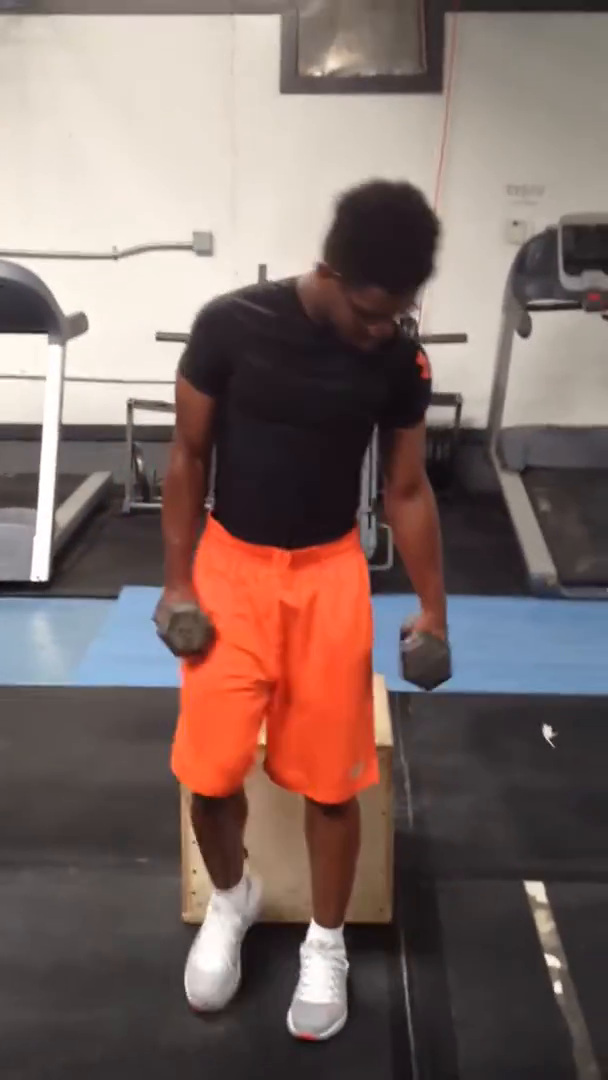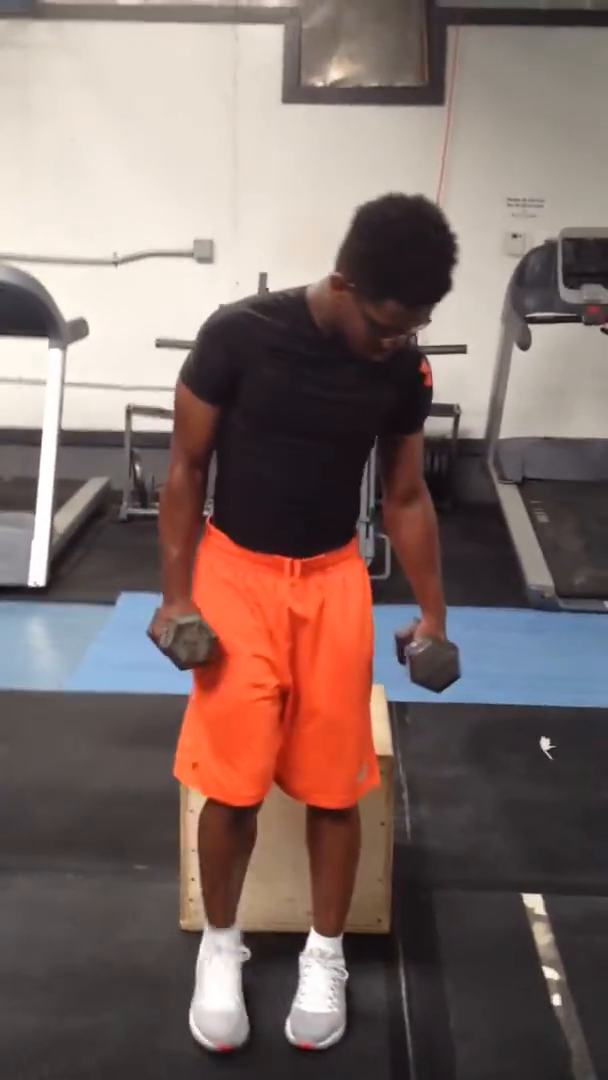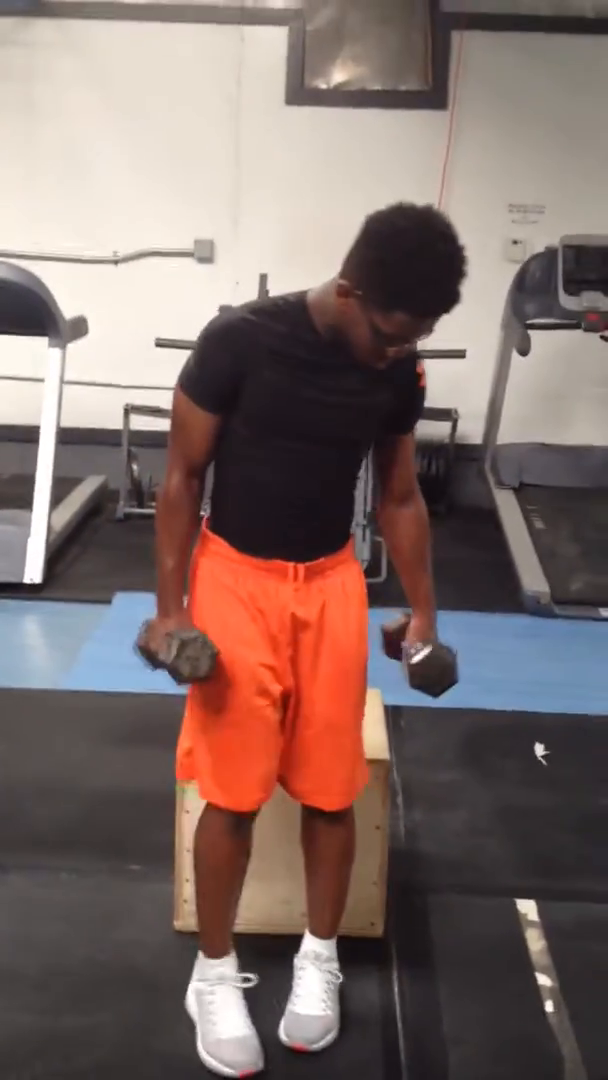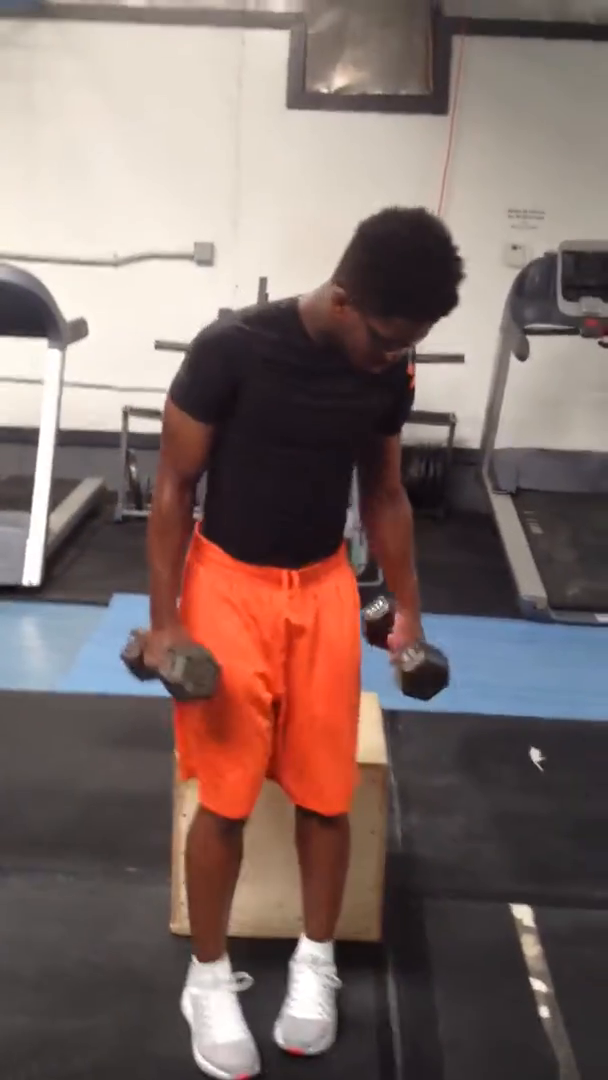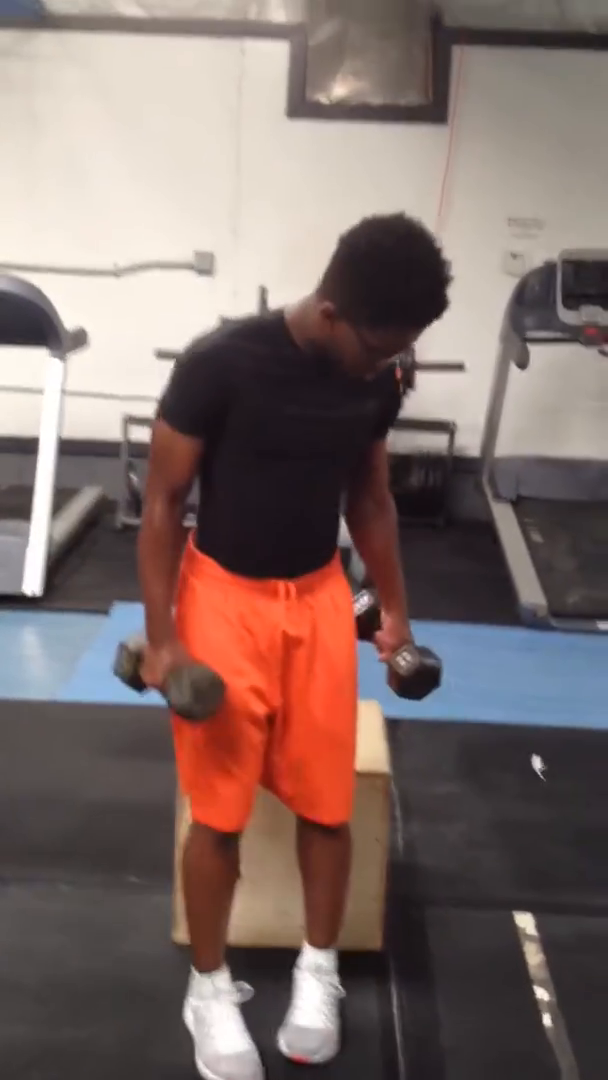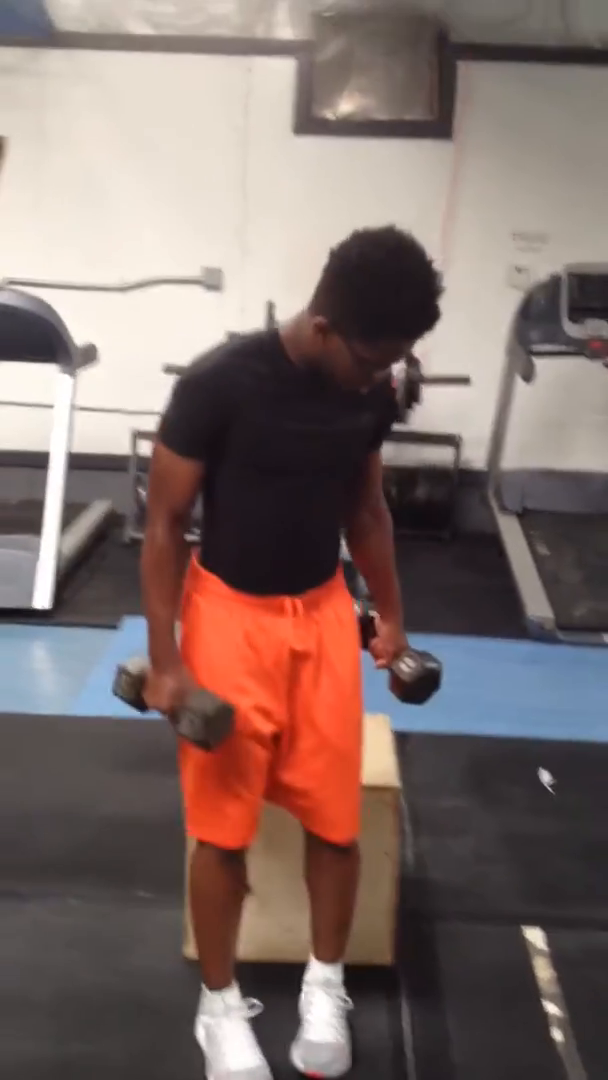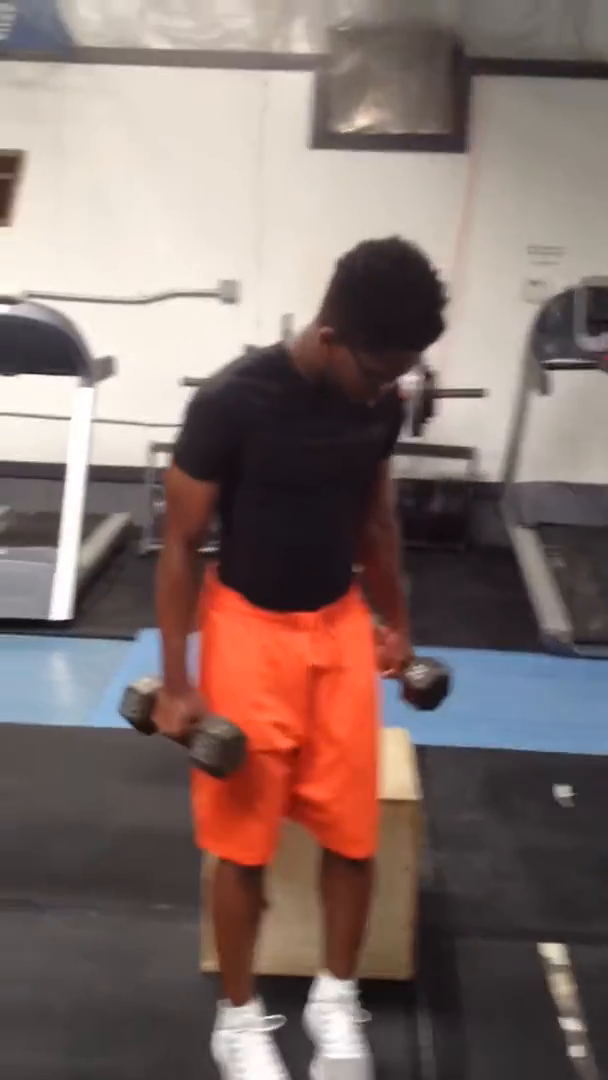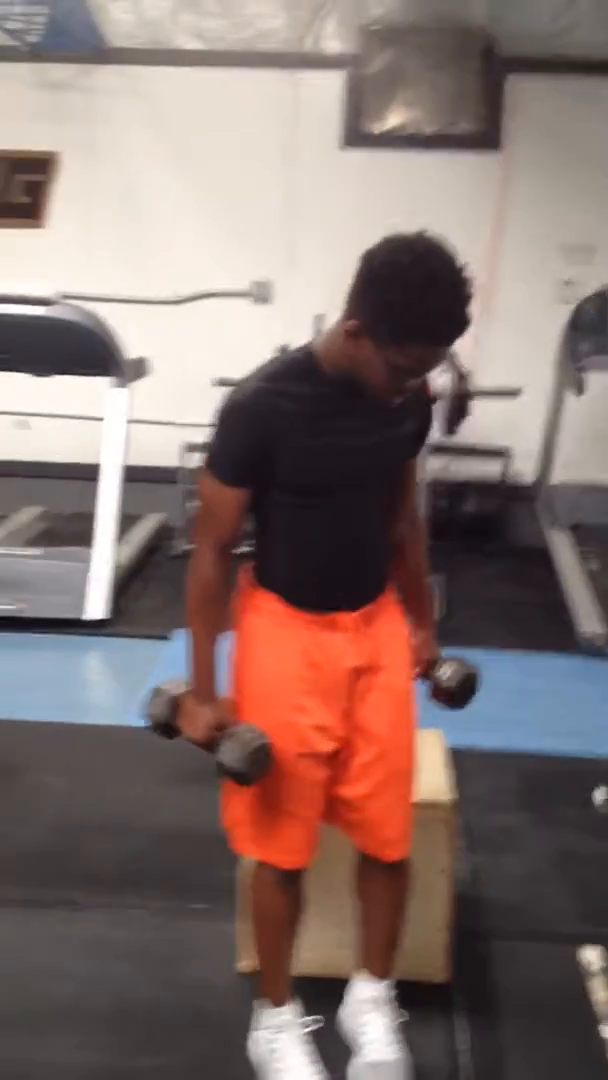
dt=0.1s
person 1, frame 1
left shoulder: (400, 363)
right shoulder: (229, 326)
left elbow: (408, 490)
right elbow: (188, 457)
left wrist: (433, 609)
right wrist: (177, 579)
left hip: (330, 574)
right hip: (231, 566)
left knee: (333, 778)
right knee: (211, 771)
left ankle: (325, 947)
right ankle: (230, 896)
person 1, frame 2
left shoulder: (403, 372)
right shoulder: (237, 334)
left elbow: (408, 496)
right elbow: (186, 467)
left wrist: (433, 613)
right wrist: (176, 593)
left hip: (335, 582)
right hip: (236, 575)
left knee: (334, 786)
right knee: (232, 785)
left ankle: (323, 956)
right ankle: (220, 945)
person 1, frame 3
left shoulder: (400, 376)
right shoulder: (238, 340)
left elbow: (399, 497)
right elbow: (182, 475)
left wrist: (423, 612)
right wrist: (171, 604)
left hip: (331, 586)
right hip: (234, 578)
left knee: (330, 789)
right knee: (234, 793)
left ankle: (317, 959)
right ankle: (215, 973)
person 1, frame 4
left shoulder: (389, 377)
right shoulder: (230, 349)
right elbow: (173, 488)
left wrist: (408, 608)
right wrist: (165, 618)
left hip: (325, 591)
right hip: (229, 586)
left knee: (326, 793)
right knee: (225, 798)
left ankle: (314, 963)
right ankle: (208, 980)
person 1, frame 5
left shoulder: (377, 383)
right shoulder: (219, 364)
right elbow: (162, 502)
left wrist: (395, 609)
right wrist: (161, 636)
left hip: (320, 600)
right hip: (223, 598)
left knee: (325, 801)
right knee: (219, 810)
left ankle: (317, 970)
right ankle: (210, 989)
person 1, frame 6
left shoulder: (372, 394)
right shoulder: (219, 384)
right elbow: (165, 525)
left wrist: (390, 615)
right wrist: (164, 658)
left hip: (326, 615)
right hip: (233, 617)
left knee: (336, 818)
right knee: (226, 828)
left ankle: (325, 982)
right ankle: (220, 1007)
person 1, frame 7
left shoulder: (380, 403)
right shoulder: (230, 403)
right elbow: (179, 547)
left wrist: (396, 625)
right wrist: (175, 683)
left hip: (342, 629)
right hip: (249, 633)
left knee: (352, 833)
right knee: (243, 843)
left ankle: (336, 997)
person 1, frame 8
left shoulder: (411, 400)
right shoulder: (261, 407)
right elbow: (213, 551)
left wrist: (422, 622)
right wrist: (202, 688)
left hip: (379, 630)
right hip: (287, 636)
left knee: (389, 836)
right knee: (282, 844)
left ankle: (371, 997)
